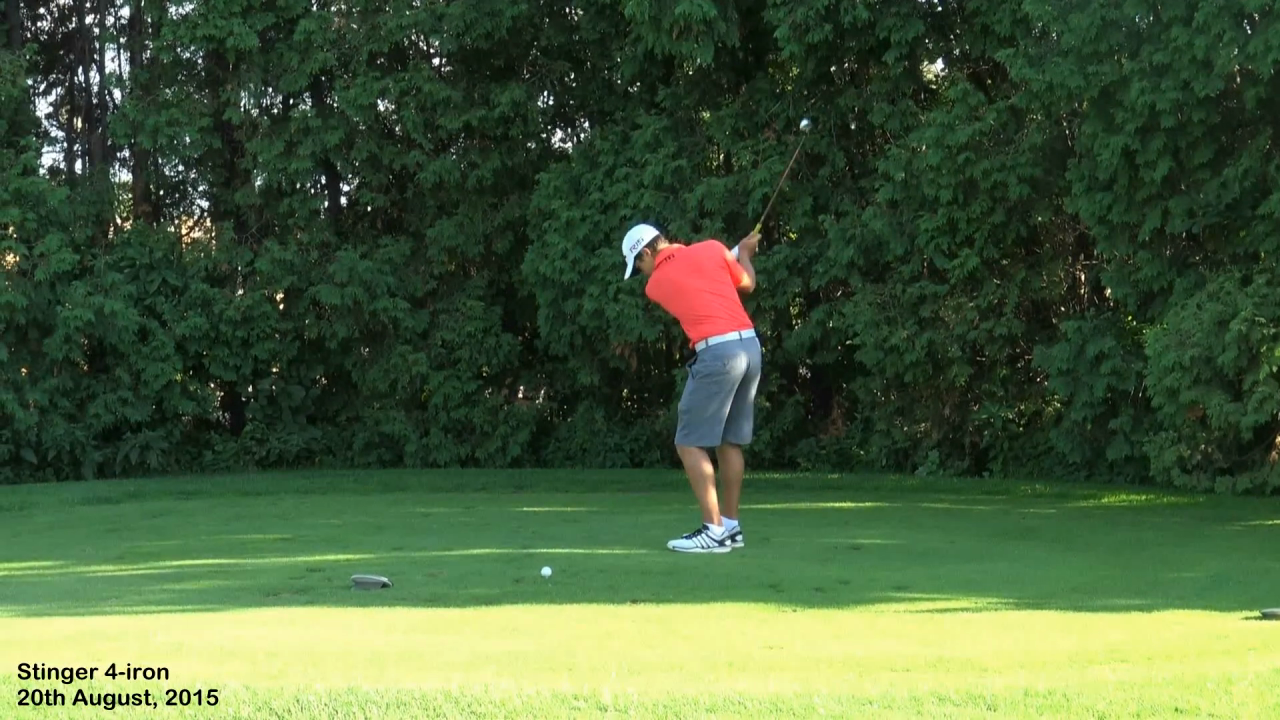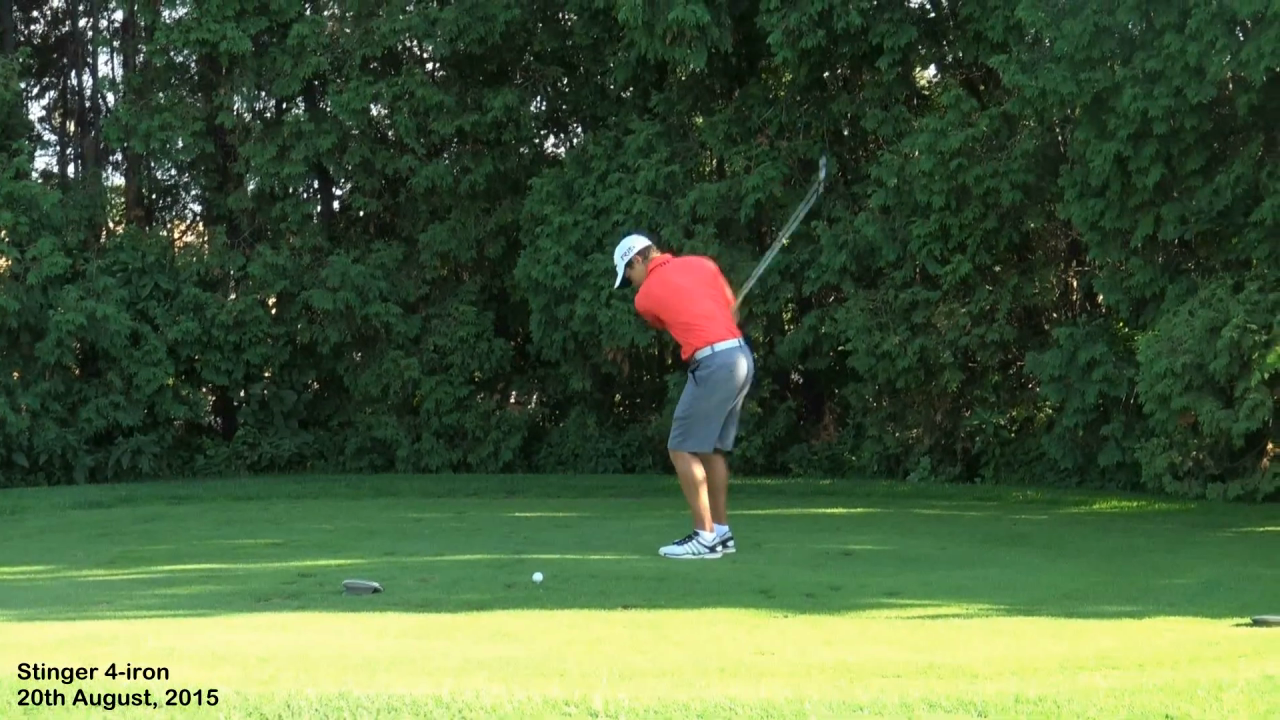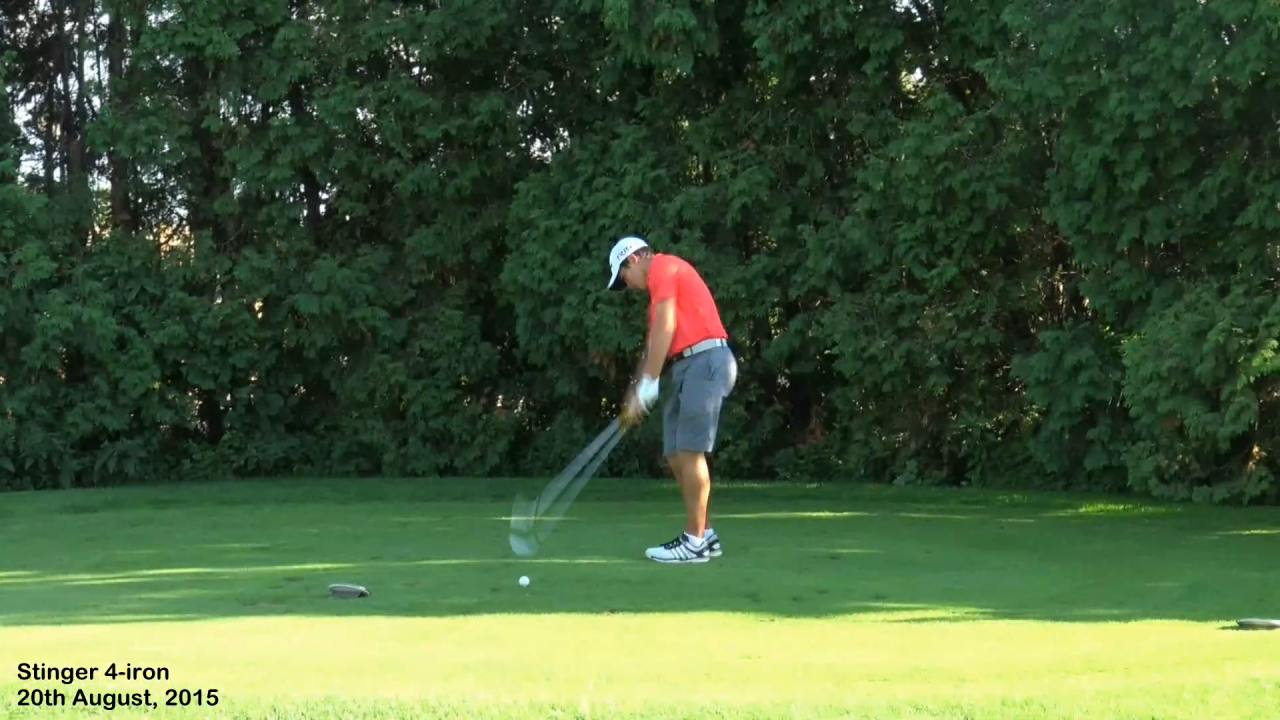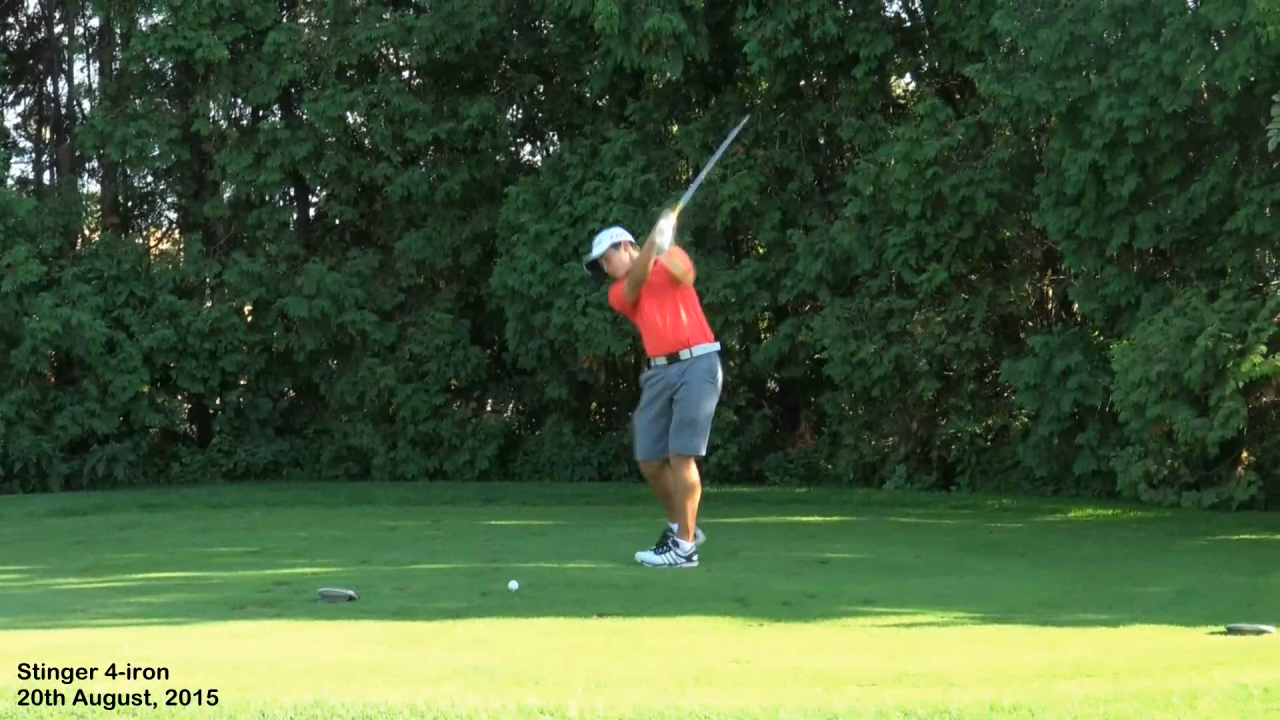
dt=0.2s
person 1, frame 1
left shoulder: (655, 286)
right shoulder: (711, 248)
right elbow: (747, 285)
left wrist: (739, 251)
right wrist: (743, 253)
left hip: (716, 355)
right hip: (749, 346)
left knee: (689, 444)
right knee: (729, 442)
left ankle: (715, 530)
right ankle: (730, 525)
person 1, frame 2
left shoulder: (645, 296)
right shoulder: (700, 264)
left hip: (714, 363)
right hip: (740, 356)
left knee: (682, 450)
right knee: (709, 449)
left ankle: (706, 537)
right ankle: (720, 531)
person 1, frame 3
left shoulder: (662, 267)
right shoulder: (665, 278)
left elbow: (665, 328)
right elbow: (656, 345)
left wrist: (649, 382)
right wrist: (637, 390)
left hip: (706, 362)
right hip: (688, 366)
left knee: (689, 451)
right knee: (677, 453)
left ankle: (695, 541)
right ankle: (704, 534)
person 1, frame 4
left shoulder: (670, 258)
right shoulder: (619, 292)
left elbow: (684, 274)
right elbow: (635, 282)
left wrist: (664, 244)
right wrist: (654, 241)
left hip: (697, 365)
right hip: (659, 371)
left knee: (681, 455)
right knee: (648, 457)
left ankle: (685, 545)
right ankle: (682, 527)
